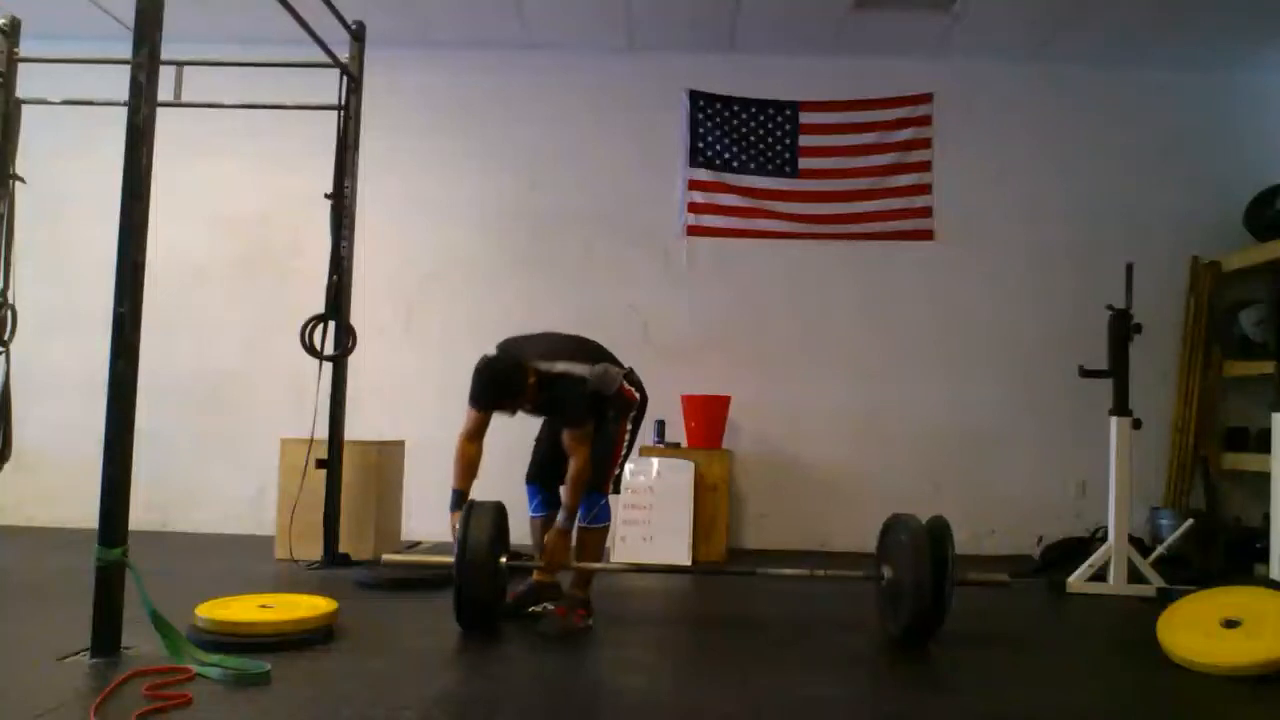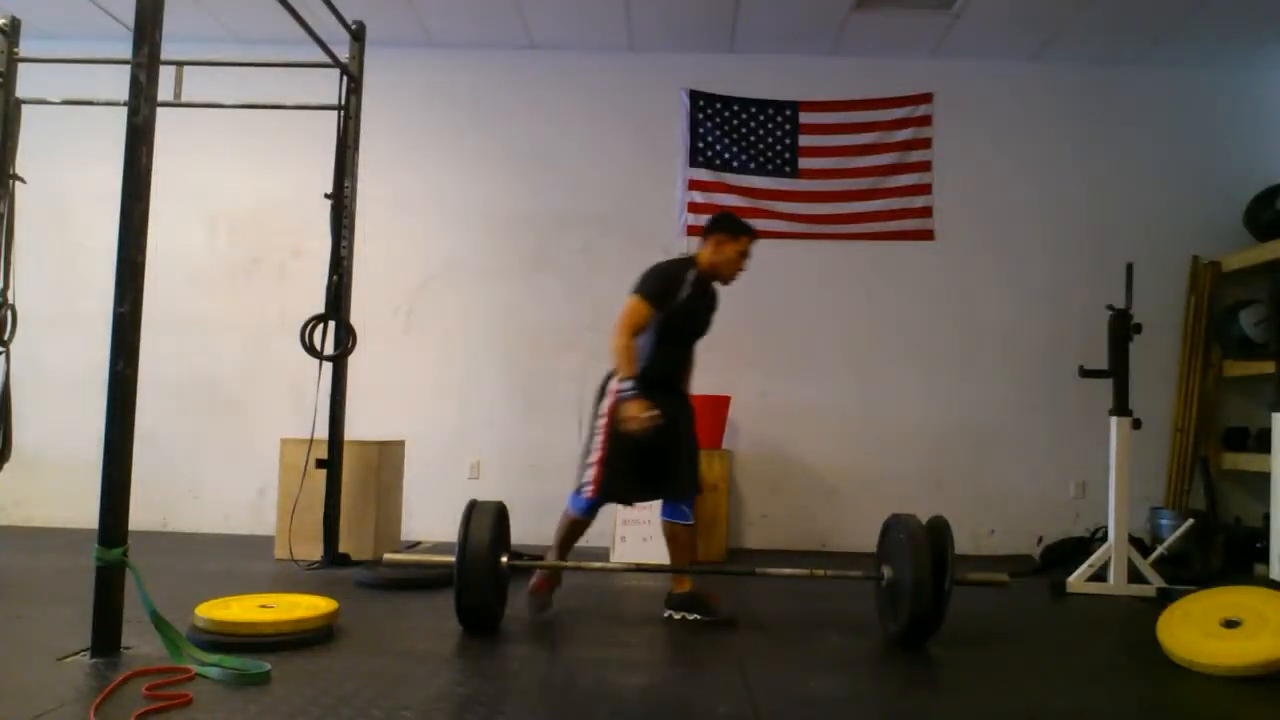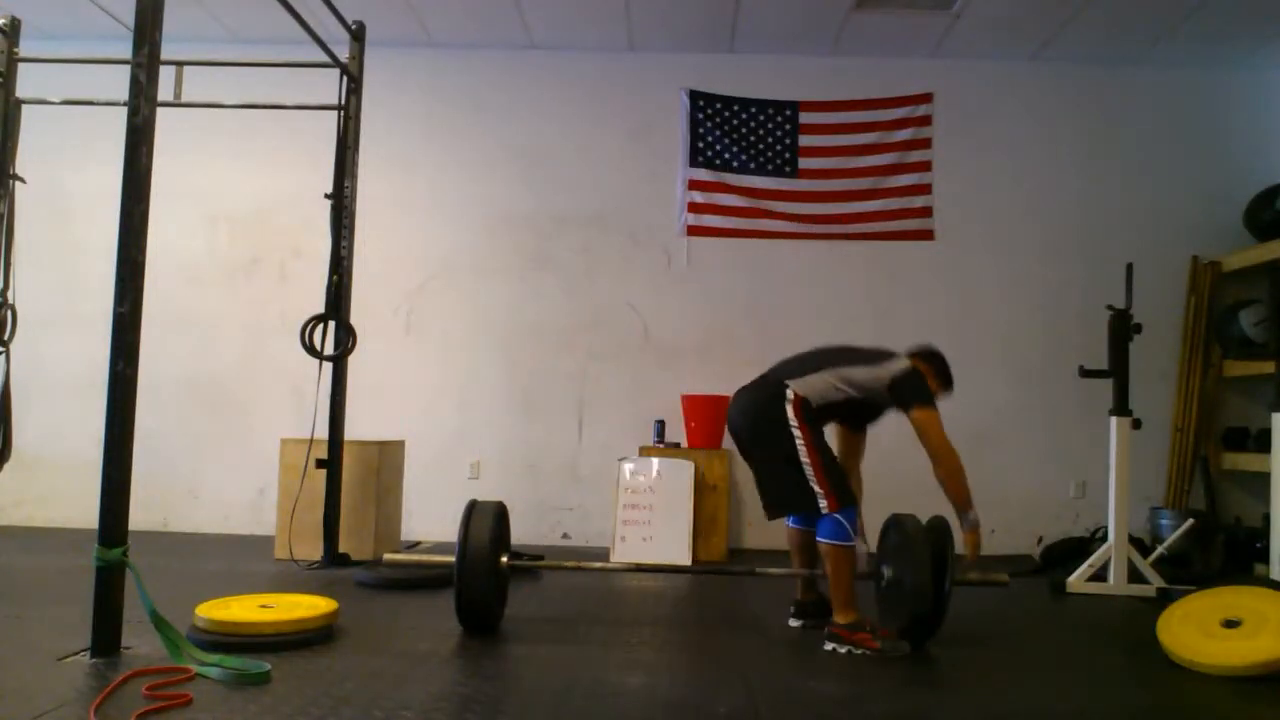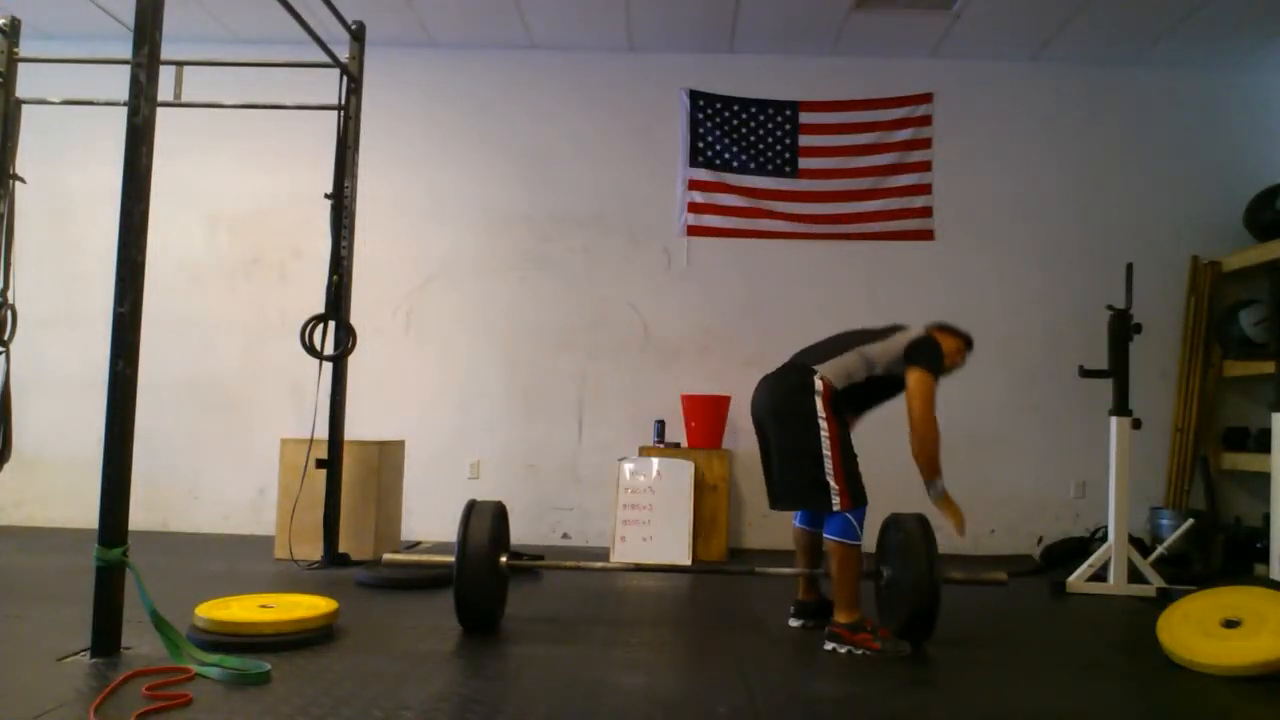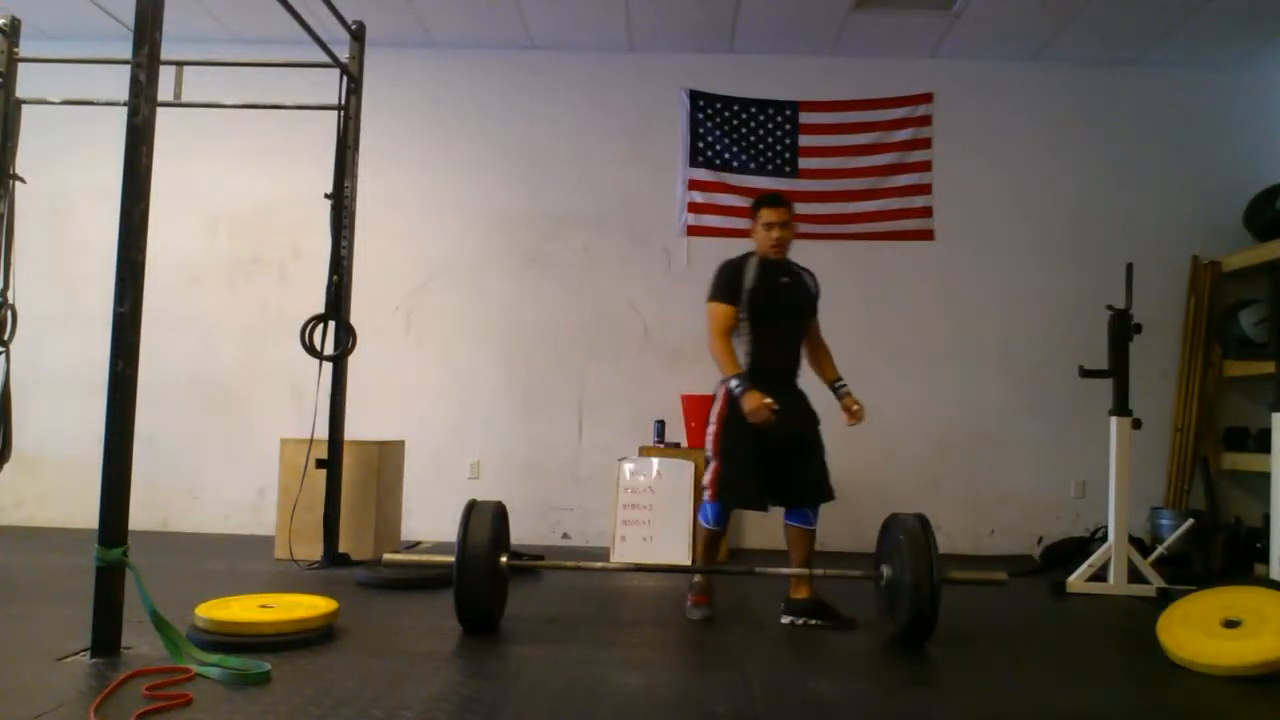
dt=1s
person 1, frame 1
left shoulder: (566, 383)
right shoulder: (493, 370)
left elbow: (579, 458)
right elbow: (470, 437)
left wrist: (562, 527)
right wrist: (457, 505)
left hip: (616, 400)
right hip: (573, 405)
left knee: (593, 490)
right knee: (538, 482)
left ankle: (579, 598)
right ankle: (544, 583)
person 1, frame 2
left shoulder: (707, 295)
right shoulder: (668, 276)
right elbow: (623, 333)
left wrist: (681, 401)
right wrist: (629, 396)
left hip: (665, 400)
right hip: (632, 394)
left knee: (680, 493)
right knee: (597, 489)
left ankle: (682, 592)
right ankle: (551, 568)
person 1, frame 3
left shoulder: (865, 391)
right shoulder: (907, 376)
left elbow: (849, 463)
right elbow: (942, 456)
left wrist: (854, 531)
right wrist: (969, 521)
left hip: (747, 406)
right hip: (776, 410)
left knee: (807, 497)
right knee: (835, 505)
left ankle: (807, 602)
right ankle: (845, 626)
person 1, frame 4
left shoulder: (888, 351)
right shoulder: (923, 345)
right elbow: (922, 421)
right wrist: (937, 491)
left hip: (773, 394)
right hip: (803, 397)
left knee: (815, 501)
right knee: (845, 505)
left ankle: (808, 601)
right ankle: (847, 625)
person 1, frame 5
left shoulder: (805, 280)
right shoulder: (734, 272)
left elbow: (812, 341)
right elbow: (718, 336)
left wrist: (841, 390)
right wrist: (743, 389)
left hip: (788, 397)
right hip: (743, 398)
left knee: (806, 496)
right knee: (723, 495)
left ankle: (802, 599)
right ankle: (700, 584)
